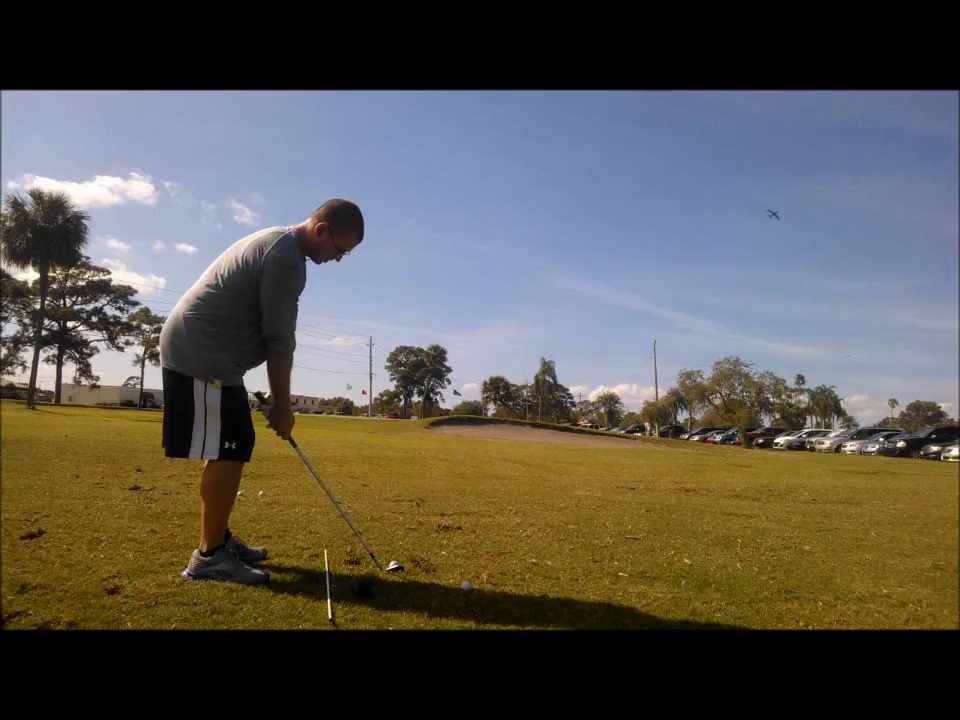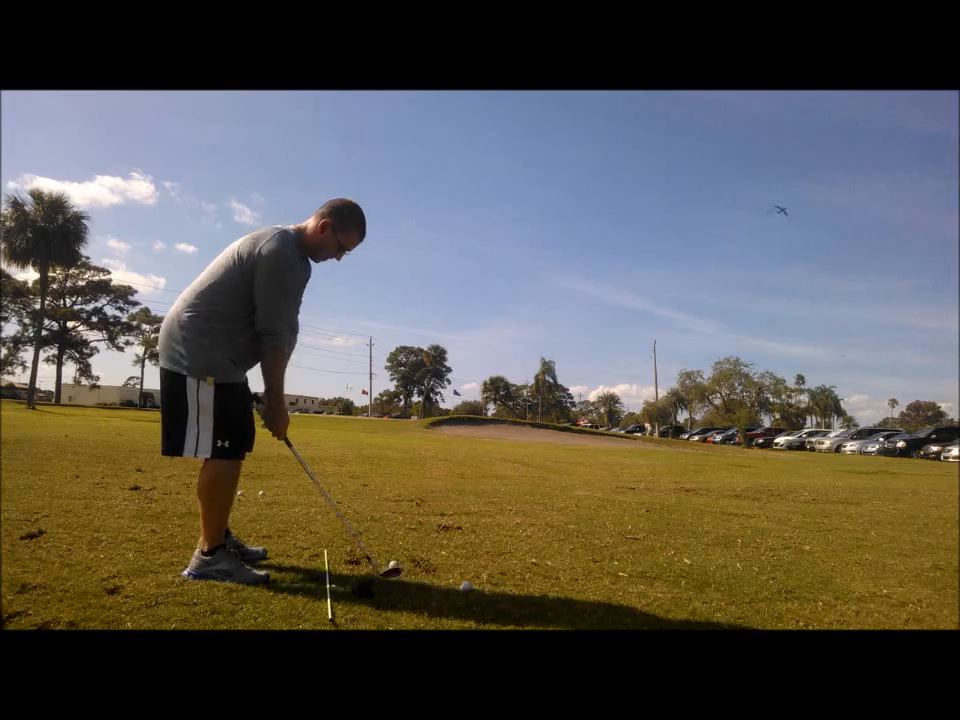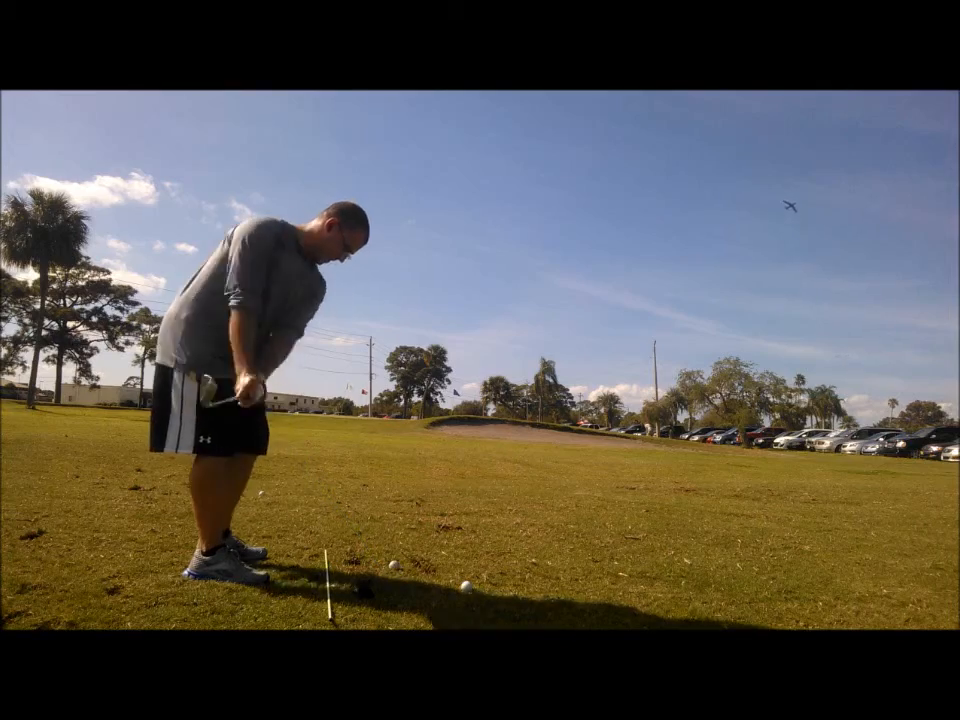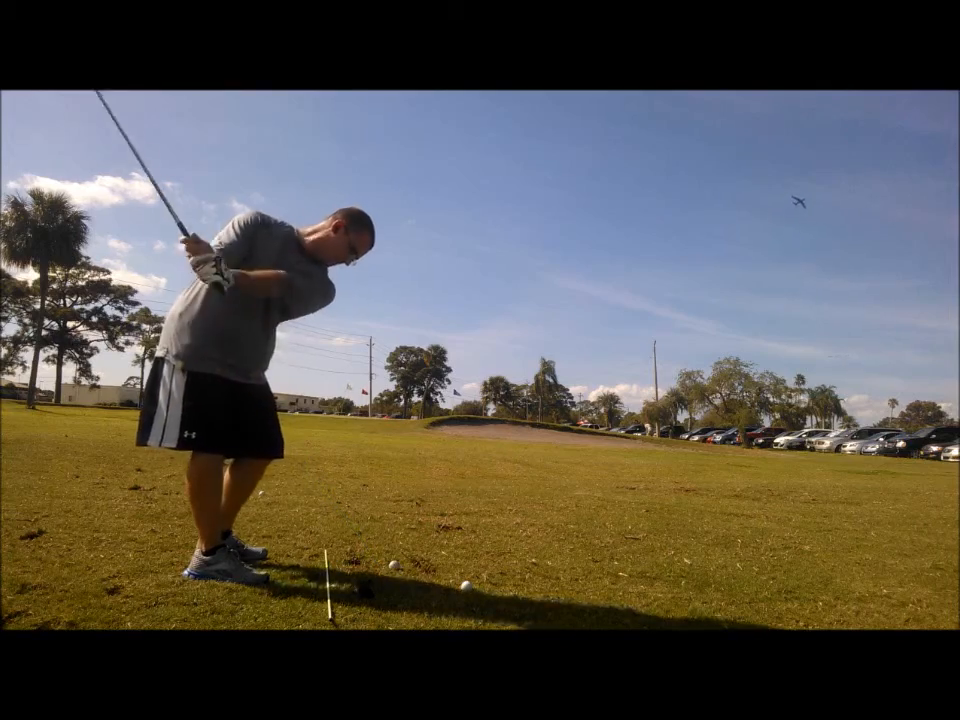
dt=0.3s
person 1, frame 1
left shoulder: (279, 245)
right shoulder: (285, 257)
left elbow: (274, 333)
right elbow: (279, 339)
left wrist: (276, 398)
right wrist: (282, 404)
left hip: (212, 352)
right hip: (200, 352)
left knee: (233, 451)
right knee: (227, 452)
left ankle: (219, 539)
right ankle: (208, 556)
person 1, frame 2
left shoulder: (300, 264)
right shoulder: (279, 250)
left elbow: (285, 333)
right elbow: (272, 334)
left wrist: (273, 395)
right wrist: (276, 401)
left hip: (224, 357)
right hip: (196, 351)
left knee: (233, 448)
right knee: (221, 451)
left ankle: (219, 538)
right ankle: (208, 556)
person 1, frame 3
left shoulder: (313, 284)
right shoulder: (263, 233)
left elbow: (286, 333)
right elbow: (240, 302)
left wrist: (258, 377)
right wrist: (244, 370)
left hip: (238, 363)
right hip: (193, 351)
left knee: (245, 449)
right knee: (212, 450)
left ankle: (220, 537)
right ankle: (208, 555)
person 1, frame 4
left shoulder: (320, 286)
right shoulder: (258, 225)
left elbow: (280, 283)
right elbow: (214, 262)
left wrist: (226, 275)
right wrist: (207, 257)
left hip: (245, 369)
right hip: (193, 350)
left knee: (259, 452)
right knee: (209, 449)
left ankle: (222, 537)
right ankle: (209, 554)
